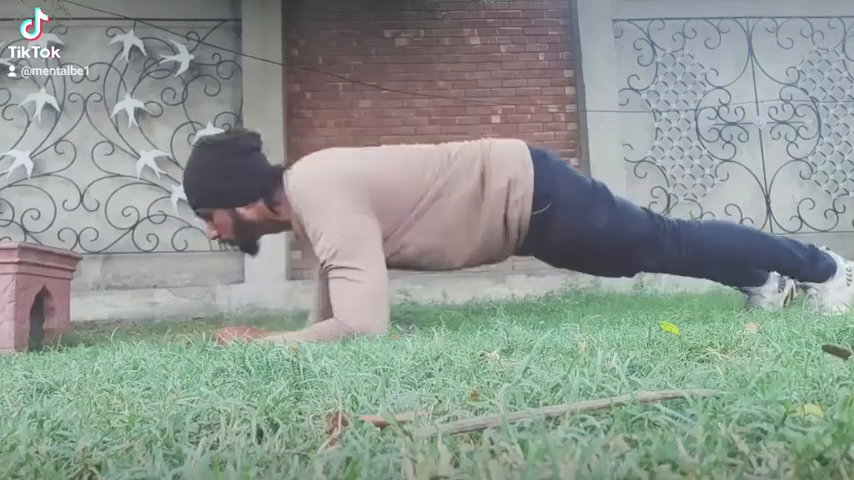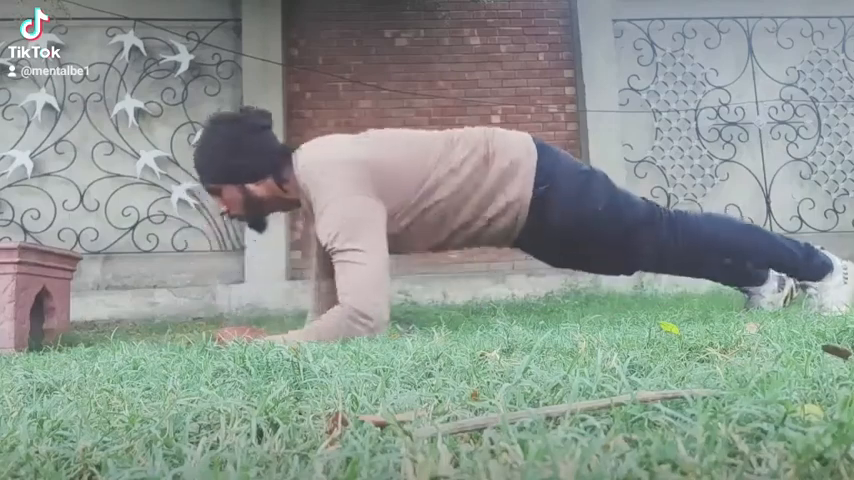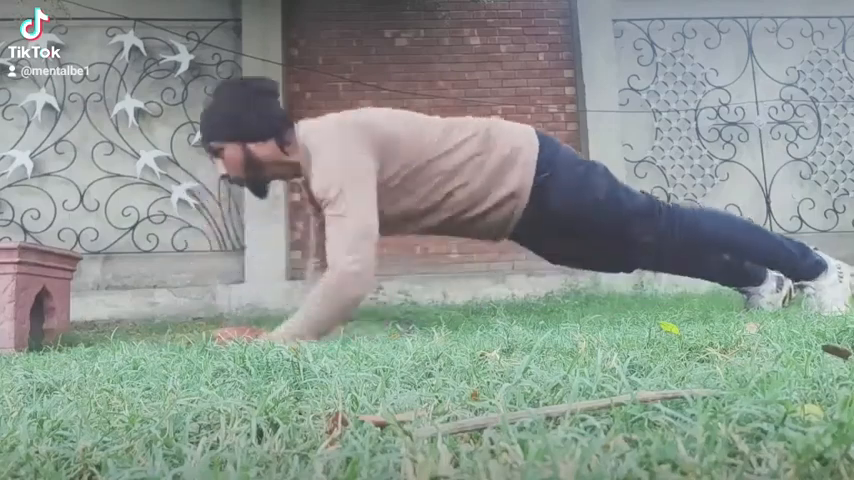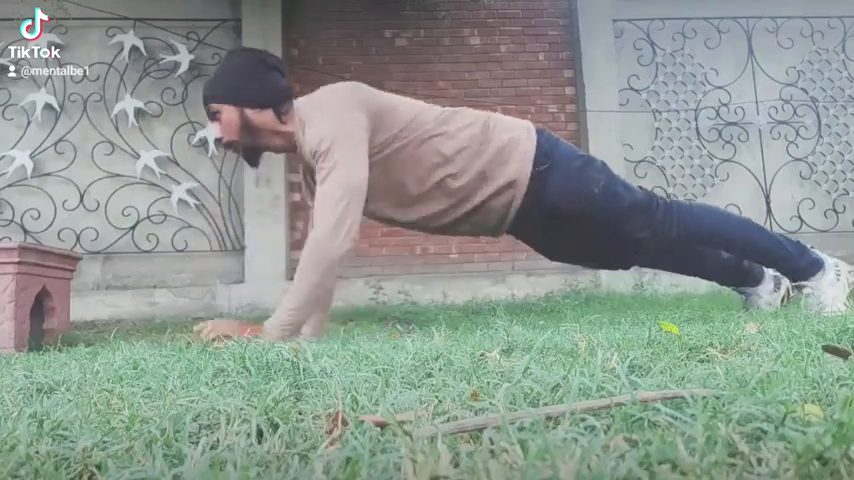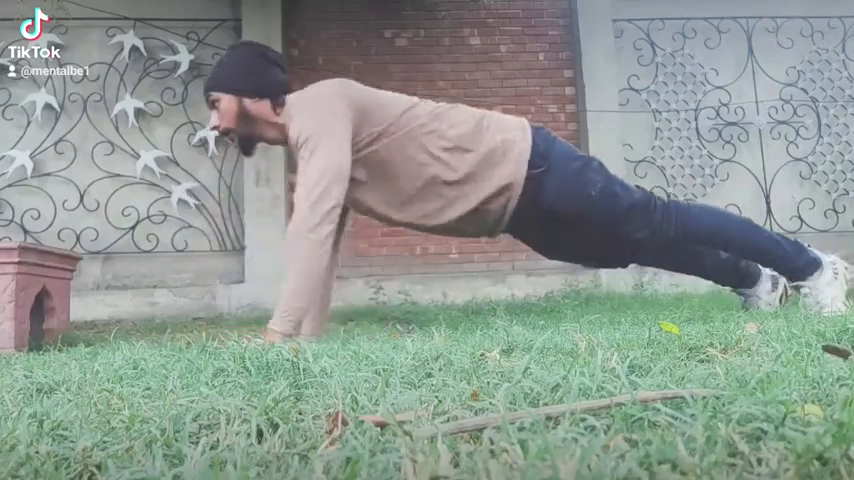
dt=0.1s
person 1, frame 1
left shoulder: (324, 202)
right shoulder: (304, 178)
left elbow: (365, 324)
right elbow: (336, 298)
left wrist: (267, 346)
right wrist: (313, 329)
left hip: (526, 190)
right hip: (512, 191)
left knee: (666, 243)
right knee: (633, 256)
right ankle: (762, 280)
person 1, frame 2
left shoulder: (335, 184)
right shoulder: (307, 173)
left elbow: (369, 313)
right elbow: (331, 278)
left wrist: (275, 347)
right wrist: (312, 334)
left hip: (535, 182)
right hip: (518, 211)
left knee: (665, 235)
right knee: (633, 255)
right ankle: (760, 283)
person 1, frame 3
left shoulder: (332, 150)
right shoulder: (308, 150)
left elbow: (352, 274)
right elbow: (334, 261)
left wrist: (272, 344)
right wrist: (308, 338)
left hip: (535, 175)
right hip: (519, 205)
left knee: (663, 229)
right knee: (631, 254)
right ankle: (759, 281)
person 1, frame 4
left shoulder: (330, 112)
right shoulder: (308, 146)
left elbow: (335, 235)
right elbow: (323, 242)
left wrist: (272, 333)
right wrist: (308, 339)
left hip: (532, 169)
right hip: (515, 204)
left knee: (659, 225)
right knee: (628, 250)
right ankle: (759, 283)
person 1, frame 5
left shoulder: (317, 106)
right shoulder: (303, 144)
left elbow: (314, 223)
right elbow: (321, 238)
left wrist: (278, 337)
right wrist: (308, 339)
left hip: (528, 168)
right hip: (513, 207)
left knee: (656, 226)
right knee: (624, 249)
right ankle: (755, 282)
